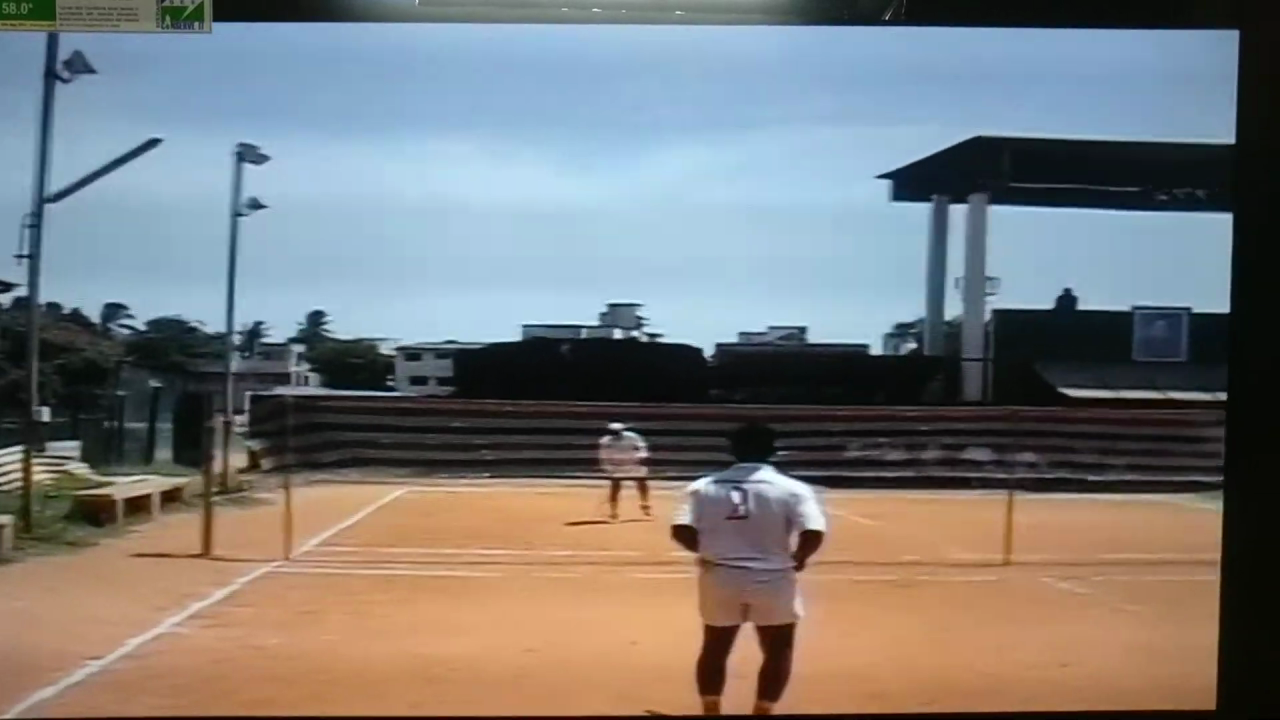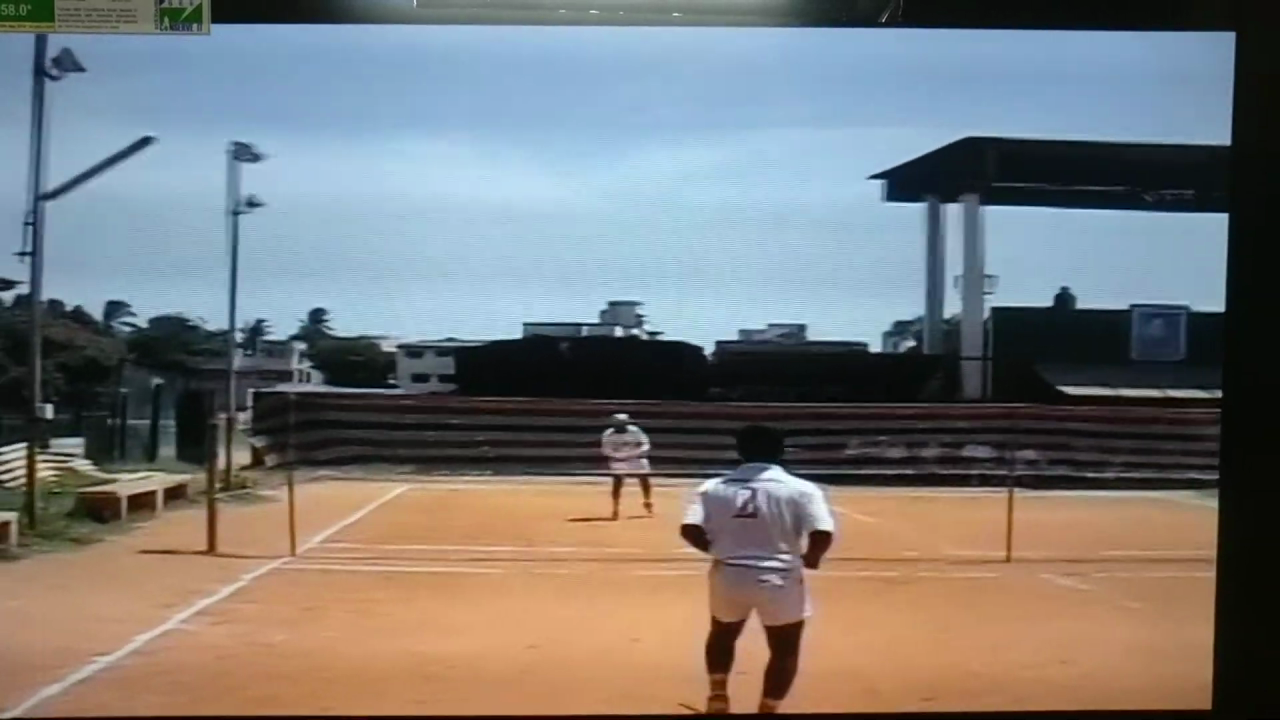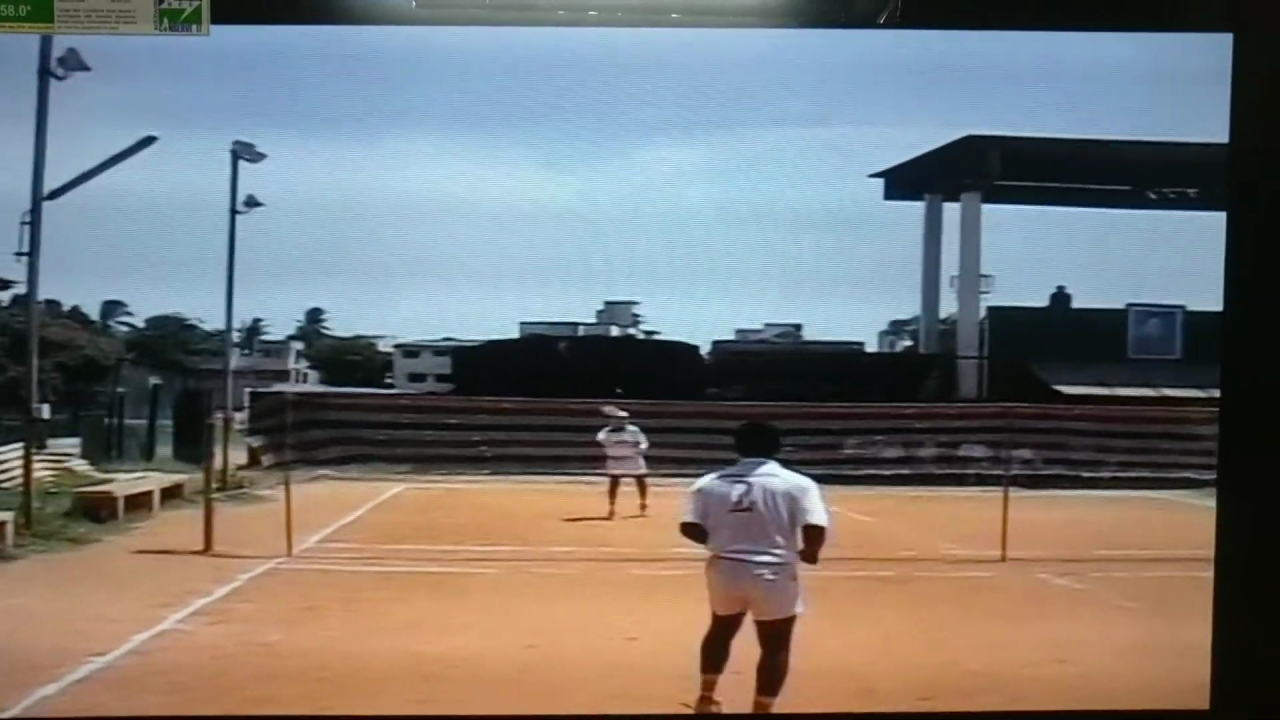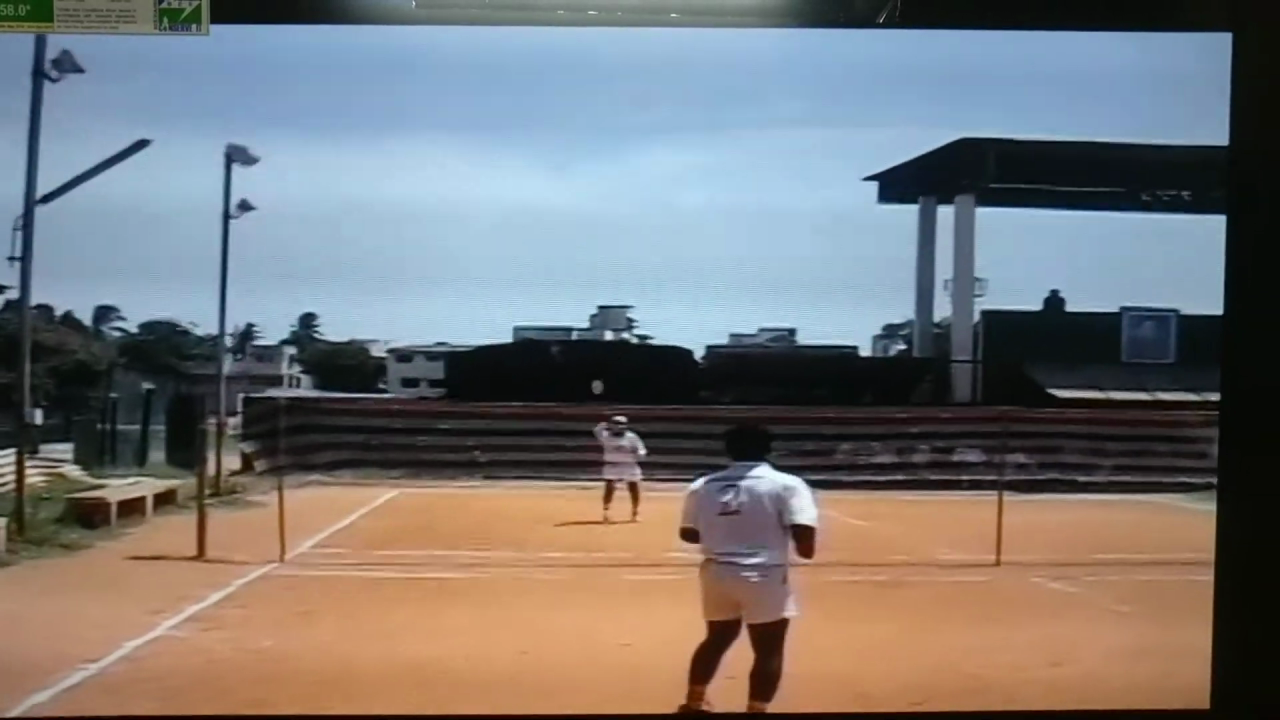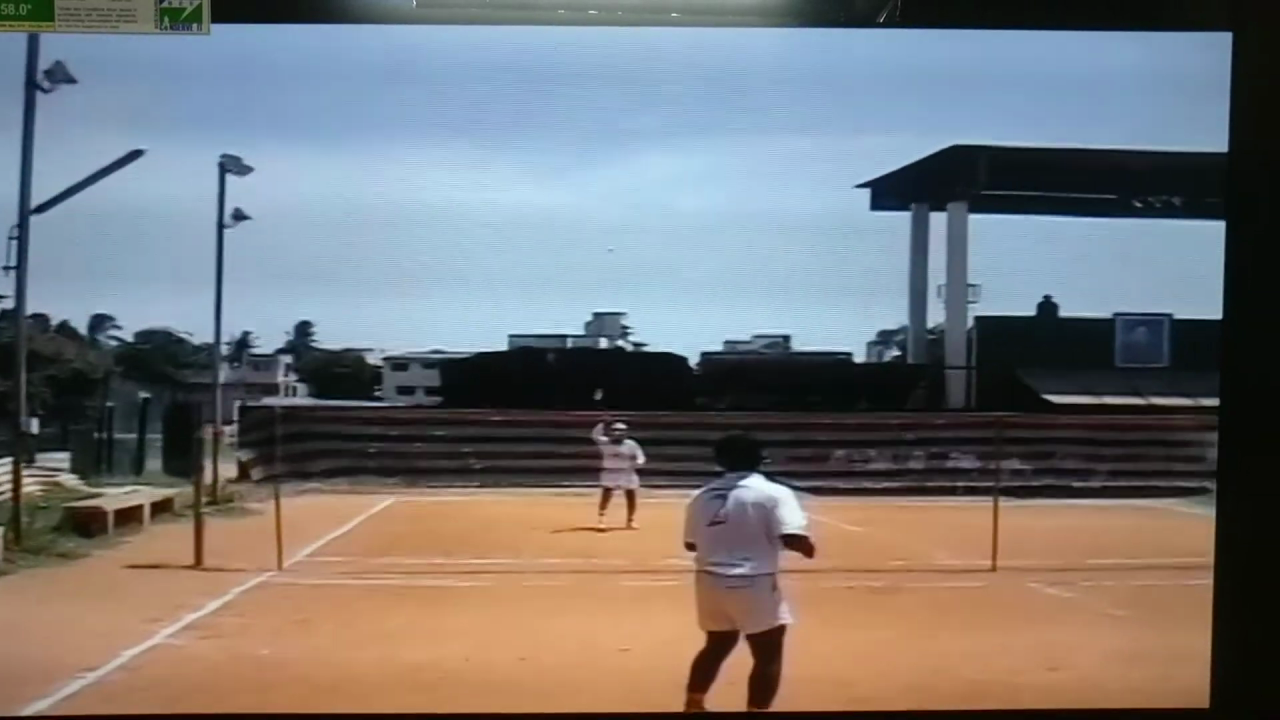
dt=0.1s
person 1, frame 1
left shoulder: (703, 487)
right shoulder: (793, 489)
left elbow: (681, 530)
right elbow: (813, 534)
right wrist: (798, 559)
left hip: (720, 577)
right hip: (772, 580)
left knee: (715, 648)
right knee: (778, 651)
left ankle: (711, 711)
right ankle: (762, 712)
person 1, frame 2
left shoulder: (712, 488)
right shoulder: (801, 489)
left elbow: (690, 530)
right elbow: (822, 535)
left wrist: (719, 550)
right wrist: (810, 558)
left hip: (728, 576)
right hip: (778, 579)
left knee: (722, 635)
right knee: (785, 650)
left ankle: (718, 698)
right ankle: (767, 710)
person 1, frame 3
left shoulder: (709, 482)
right shoulder: (797, 483)
left elbow: (690, 528)
right elbow: (815, 530)
right wrist: (809, 552)
left hip: (724, 570)
right hip: (773, 574)
left knee: (720, 630)
right knee: (775, 646)
left ankle: (707, 697)
right ankle: (761, 710)
person 1, frame 4
left shoulder: (703, 486)
right shoulder: (787, 484)
left elbow: (688, 532)
right elbow: (803, 530)
right wrist: (805, 548)
left hip: (717, 572)
right hip: (764, 576)
left knee: (718, 639)
right knee: (768, 650)
left ankle: (694, 702)
right ankle: (756, 711)
person 1, frame 5
left shoulder: (702, 496)
right shoulder: (773, 493)
left elbow: (692, 543)
right elbow: (791, 538)
right wrist: (805, 546)
left hip: (709, 582)
right hip: (752, 585)
left knee: (716, 647)
right knee: (768, 657)
left ankle: (692, 706)
